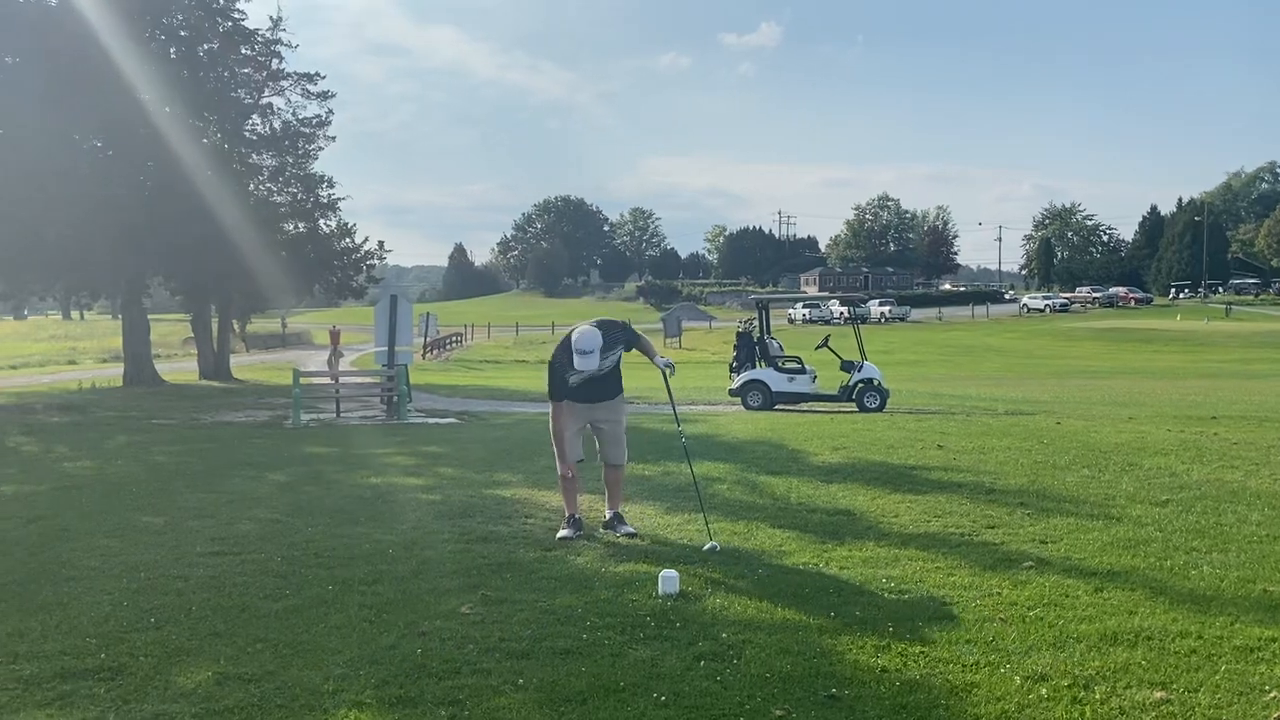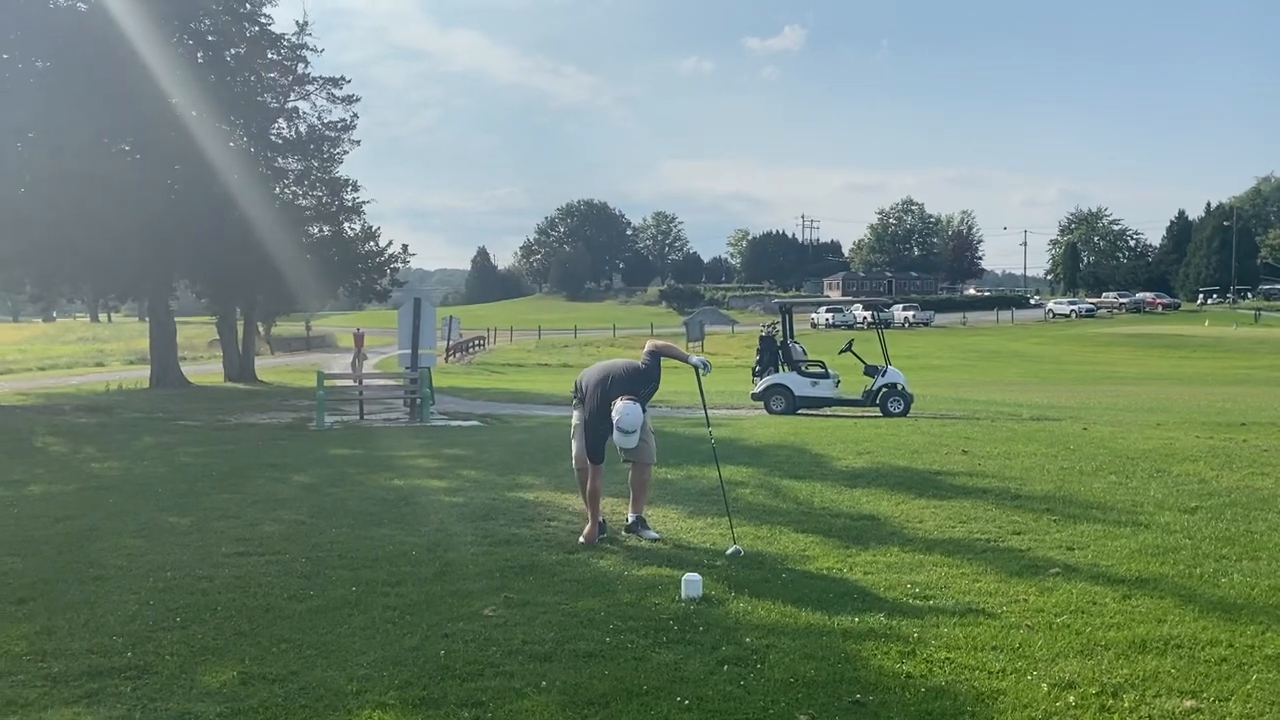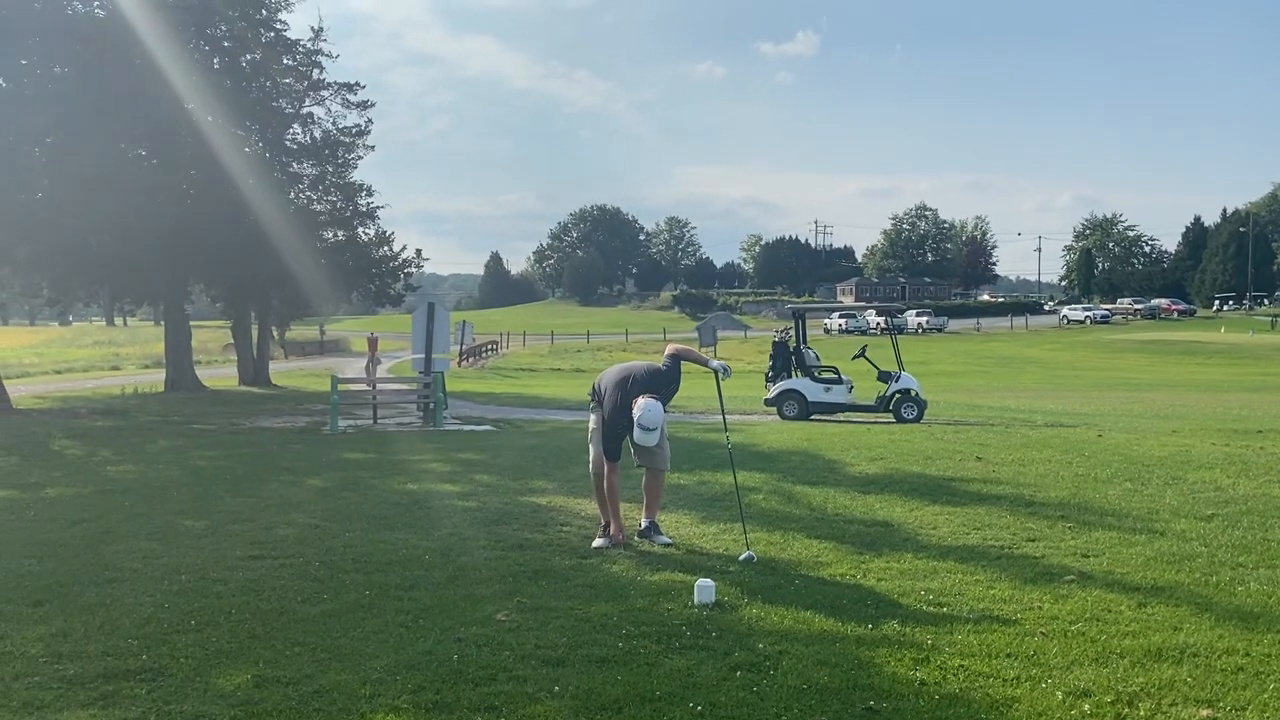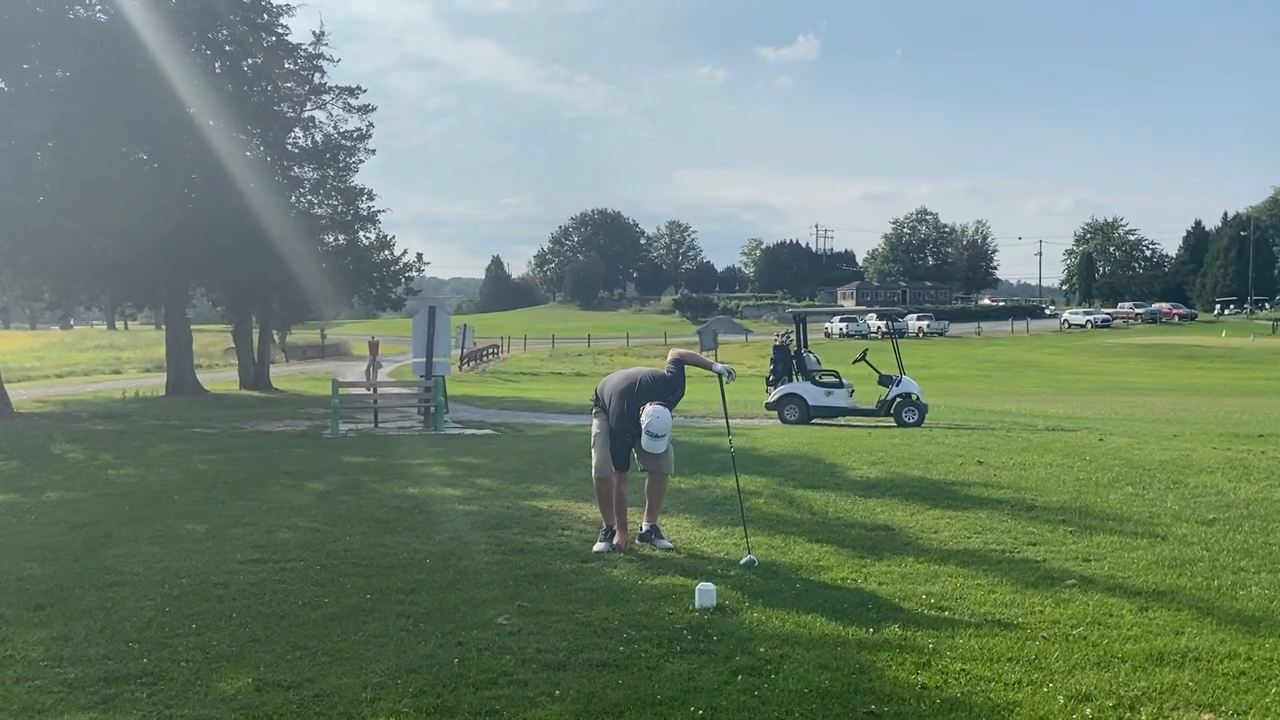
dt=0.7s
person 1, frame 1
left shoulder: (615, 331)
right shoulder: (560, 359)
left elbow: (638, 338)
right elbow: (557, 412)
left wrist: (656, 357)
right wrist: (562, 460)
left hip: (610, 399)
right hip: (572, 402)
left knee: (615, 457)
right knee: (569, 458)
left ankle: (613, 515)
right ankle: (572, 518)
person 1, frame 2
left shoulder: (646, 378)
right shoulder: (596, 419)
left elbow: (651, 344)
right elbow: (595, 474)
left wrist: (689, 358)
right wrist: (592, 523)
left hip: (632, 393)
right hip: (587, 400)
left knee: (645, 456)
right knee: (582, 460)
left ankle: (635, 519)
right ankle: (597, 521)
person 1, frame 3
left shoulder: (666, 380)
right shoulder: (615, 419)
left elbow: (672, 348)
right elbow: (612, 472)
left wrist: (709, 362)
right wrist: (616, 521)
right hip: (604, 403)
left knee: (659, 461)
right knee: (599, 464)
left ankle: (648, 524)
right ankle: (607, 525)
person 1, frame 4
left shoulder: (672, 387)
right shoulder: (622, 427)
left elbow: (675, 353)
right elbow: (621, 481)
left wrist: (713, 365)
right wrist: (622, 530)
left hip: (644, 398)
right hip: (607, 407)
left knee: (662, 466)
right knee: (602, 469)
left ankle: (649, 527)
right ankle: (609, 529)
